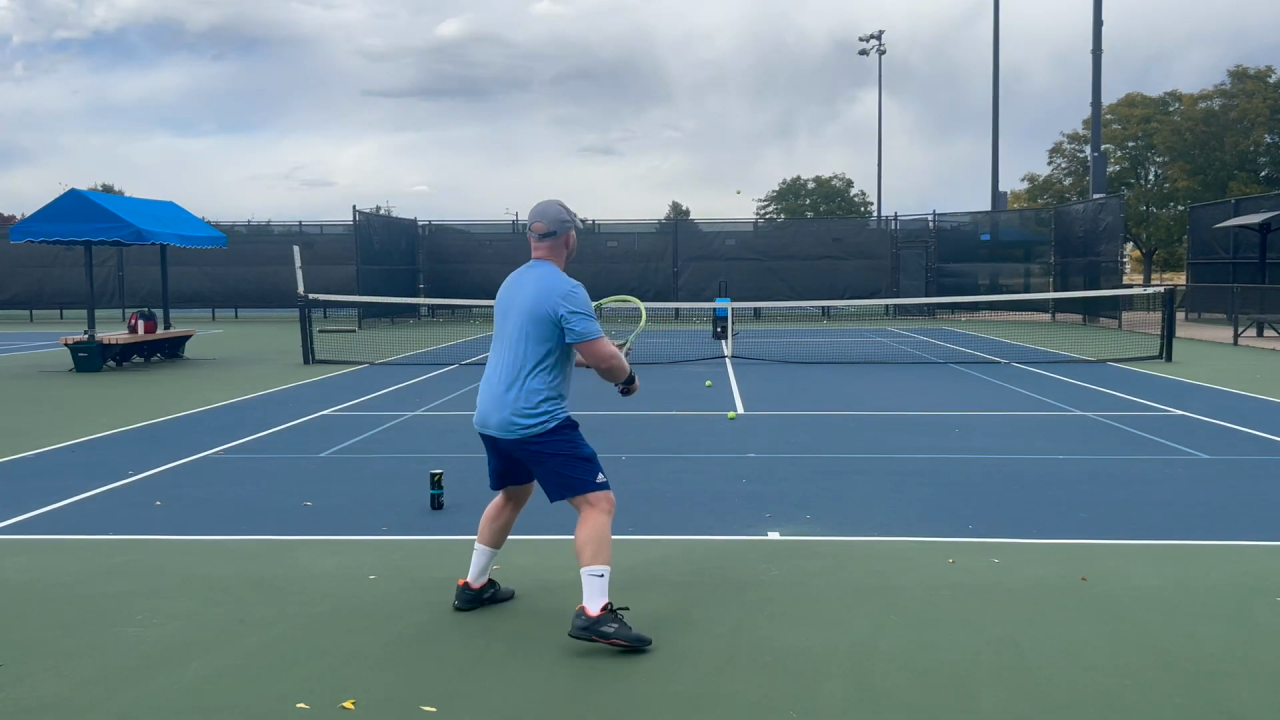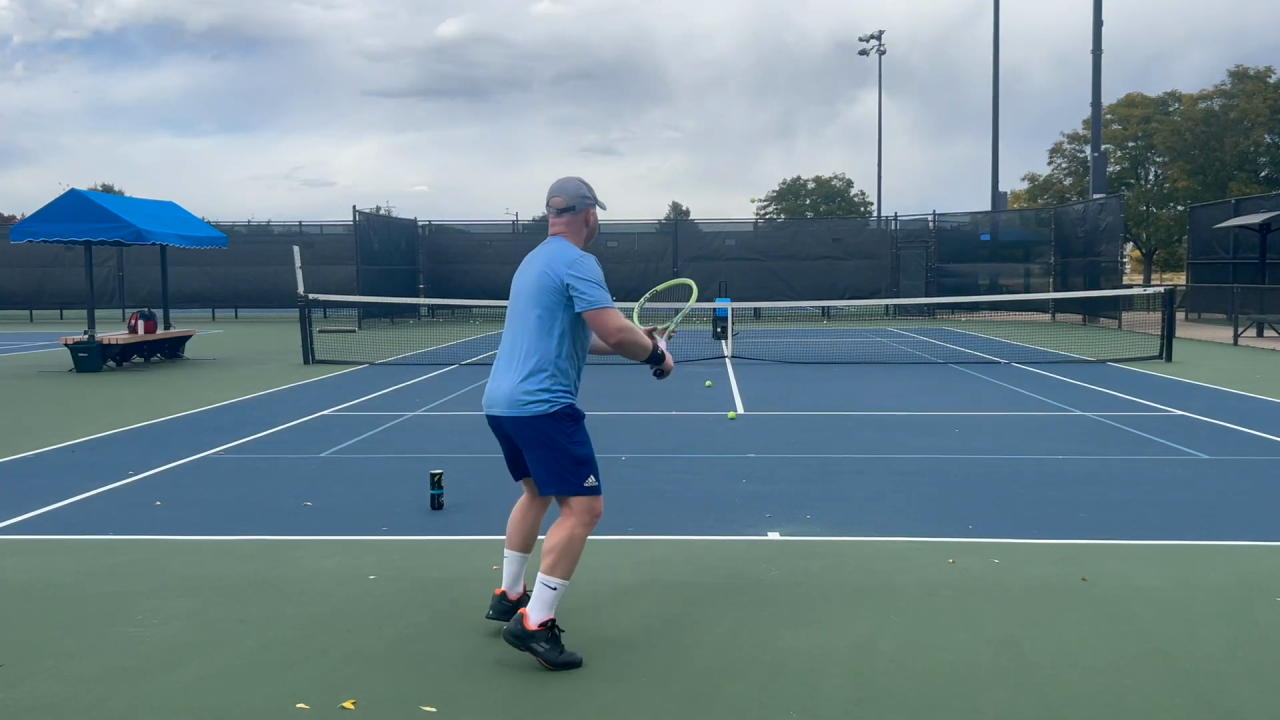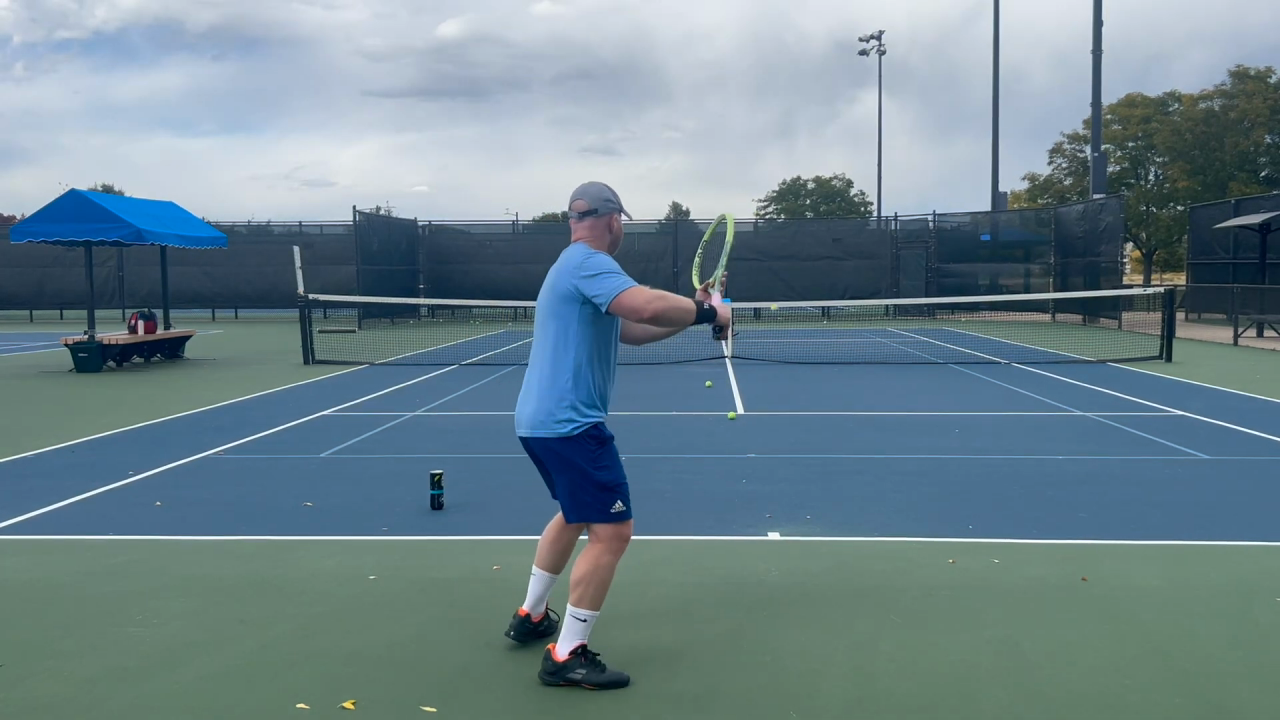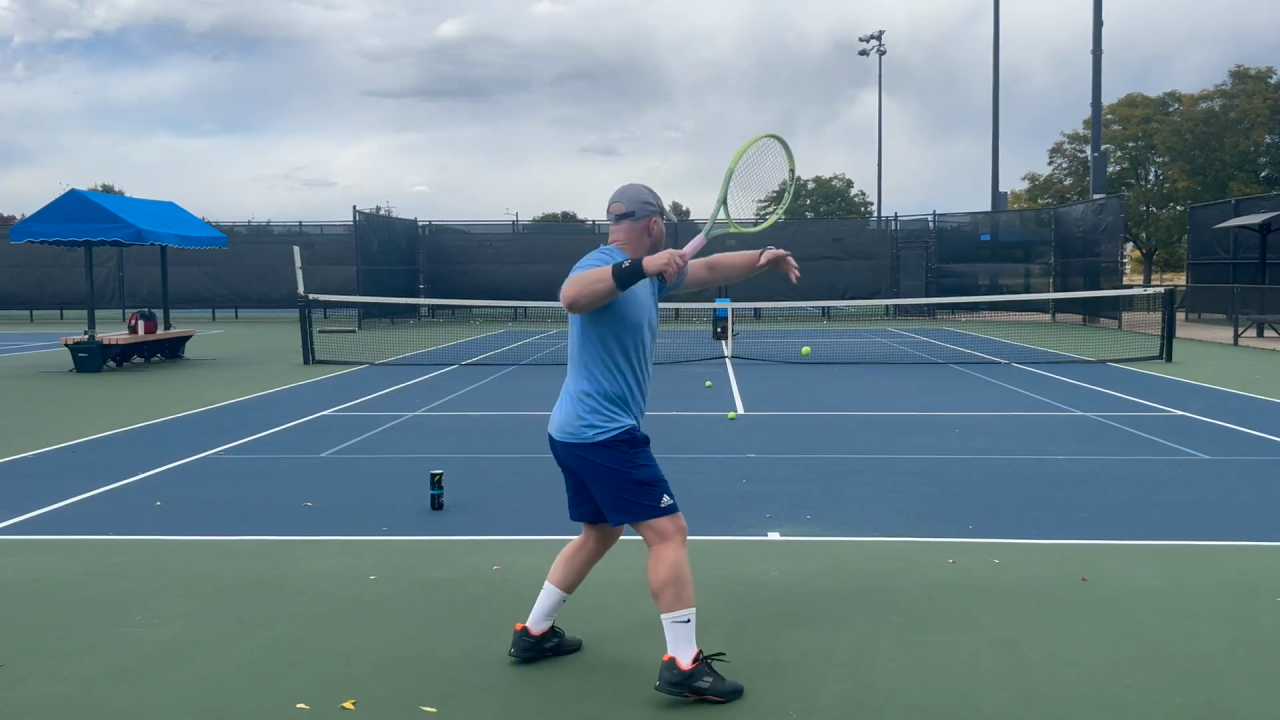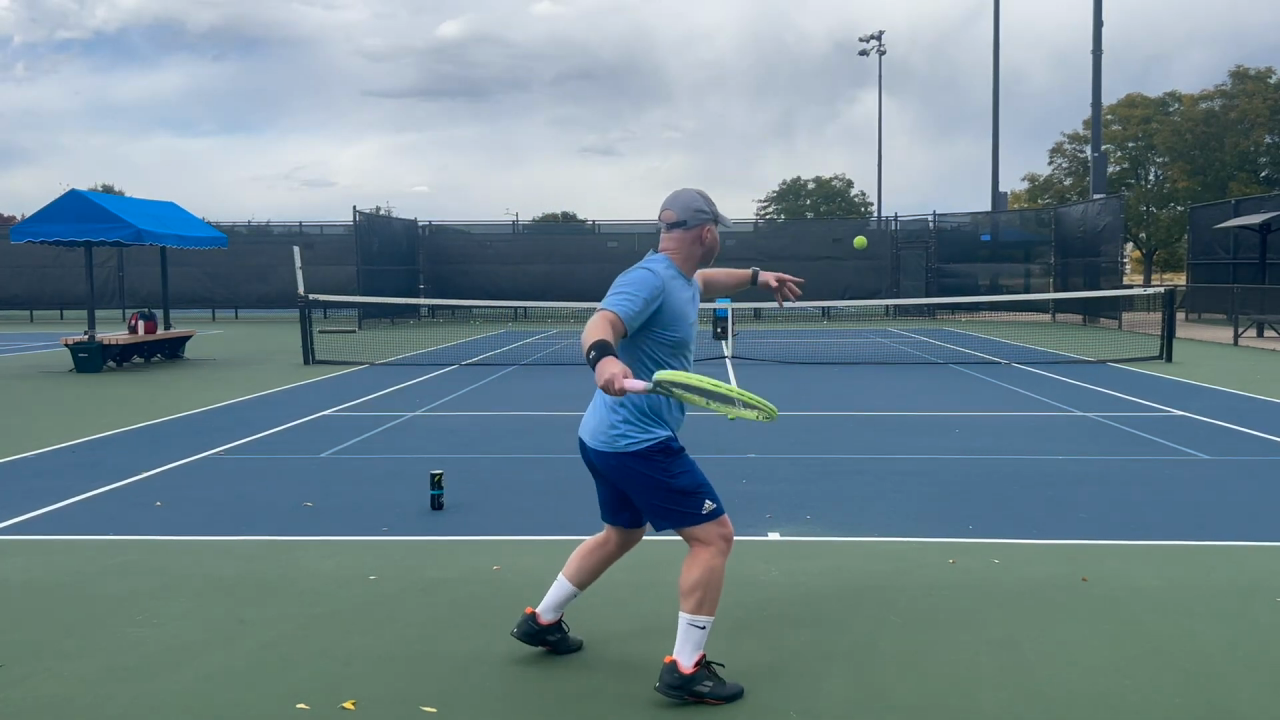
dt=0.3s
person 1, frame 1
left shoulder: (513, 284)
right shoulder: (568, 293)
right elbow: (603, 360)
left wrist: (582, 357)
right wrist: (627, 376)
left hip: (493, 418)
right hip: (538, 423)
left knee: (514, 493)
right knee: (597, 504)
left ankle: (474, 584)
right ankle: (595, 612)
person 1, frame 2
left shoulder: (537, 261)
right shoulder: (576, 262)
right elbow: (614, 330)
left wrist: (632, 342)
right wrist: (654, 354)
left hip: (503, 403)
right hip: (542, 405)
left knee: (537, 493)
right knee: (583, 509)
left ankle: (509, 597)
right ankle: (535, 622)
person 1, frame 3
left shoulder: (571, 267)
right shoulder: (590, 264)
left elbow: (629, 330)
right elbow: (645, 306)
left wrist: (687, 314)
right wrist: (706, 311)
left hip: (538, 421)
right hip: (571, 425)
left knee: (575, 515)
right knee: (611, 534)
left ankle: (531, 615)
right ankle: (567, 654)
person 1, frame 4
left shoulder: (643, 275)
right shoulder: (602, 264)
left elbow: (708, 270)
right elbow: (573, 294)
left wrist: (763, 257)
right wrist: (638, 265)
left hip: (583, 433)
right hip: (602, 435)
left knee: (598, 534)
right knee: (669, 533)
left ankle: (535, 630)
right ankle: (684, 665)
person 1, frame 5
left shoulder: (679, 278)
right shoulder: (649, 279)
left elbow: (705, 280)
right elbow: (600, 323)
left wrist: (757, 277)
right wrist: (601, 358)
left hip: (611, 439)
right hip: (638, 444)
left knee: (620, 533)
right knee: (713, 537)
left ankle: (541, 620)
right ankle: (685, 668)
